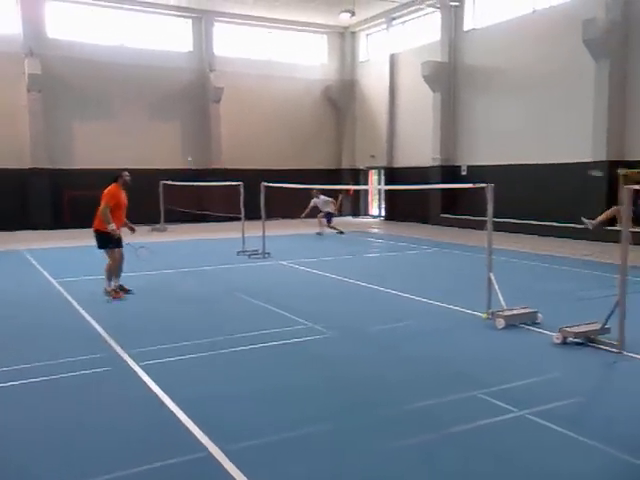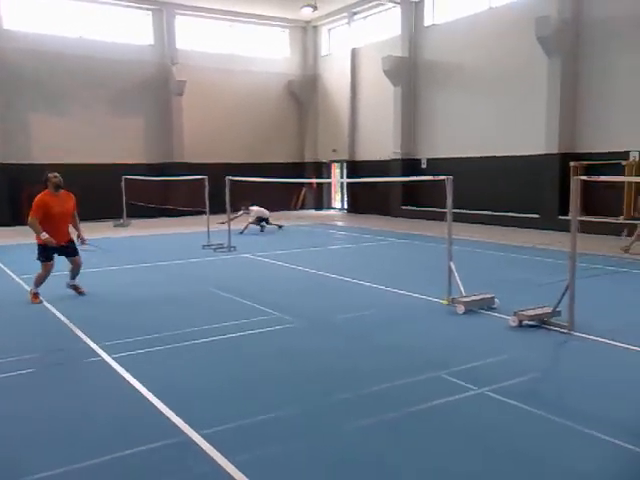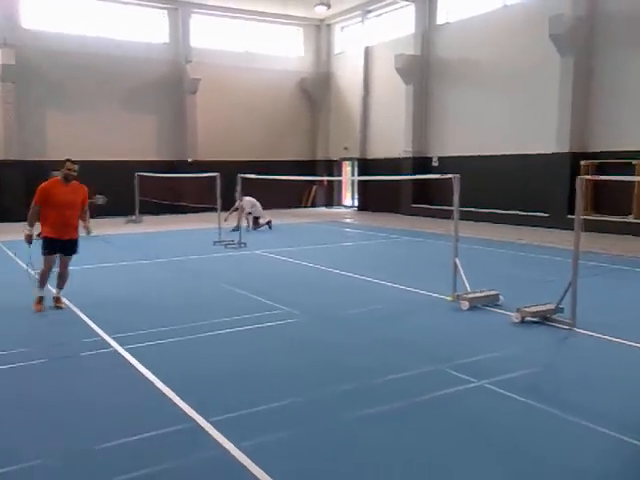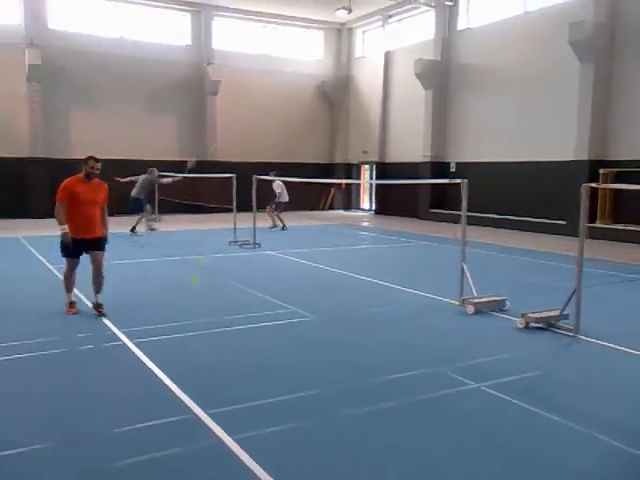
dt=0.5s
person 1, frame 1
left shoulder: (122, 192)
right shoulder: (112, 191)
right elbow: (104, 210)
left wrist: (128, 225)
right wrist: (112, 227)
left hip: (112, 230)
right hip: (104, 230)
left knee: (120, 256)
right knee: (114, 257)
left ankle: (117, 284)
right ankle: (109, 288)
person 1, frame 2
left shoulder: (70, 197)
right shoulder: (41, 199)
left elbow: (74, 217)
right elbow: (32, 221)
left wrist: (79, 233)
right wrist: (43, 236)
left hip: (65, 239)
right hip: (46, 241)
left knee: (78, 263)
right knee: (47, 270)
left ankle: (72, 282)
right ankle: (34, 291)
person 1, frame 3
left shoulder: (81, 189)
right shoulder: (46, 187)
left elbow: (84, 210)
right elbow: (34, 209)
left wrist: (86, 223)
right wrist: (29, 230)
left hip: (71, 236)
right hip: (50, 234)
left knee: (64, 267)
right knee: (48, 267)
left ankle: (57, 296)
right ankle: (40, 295)
person 1, frame 4
left shoulder: (102, 186)
right shoulder: (69, 184)
right elbow: (59, 209)
left wrist: (105, 229)
right wrist: (64, 229)
left hip: (96, 235)
right hip: (74, 236)
left knee: (99, 266)
right knee: (71, 268)
left ankle: (97, 301)
right ankle: (70, 301)
